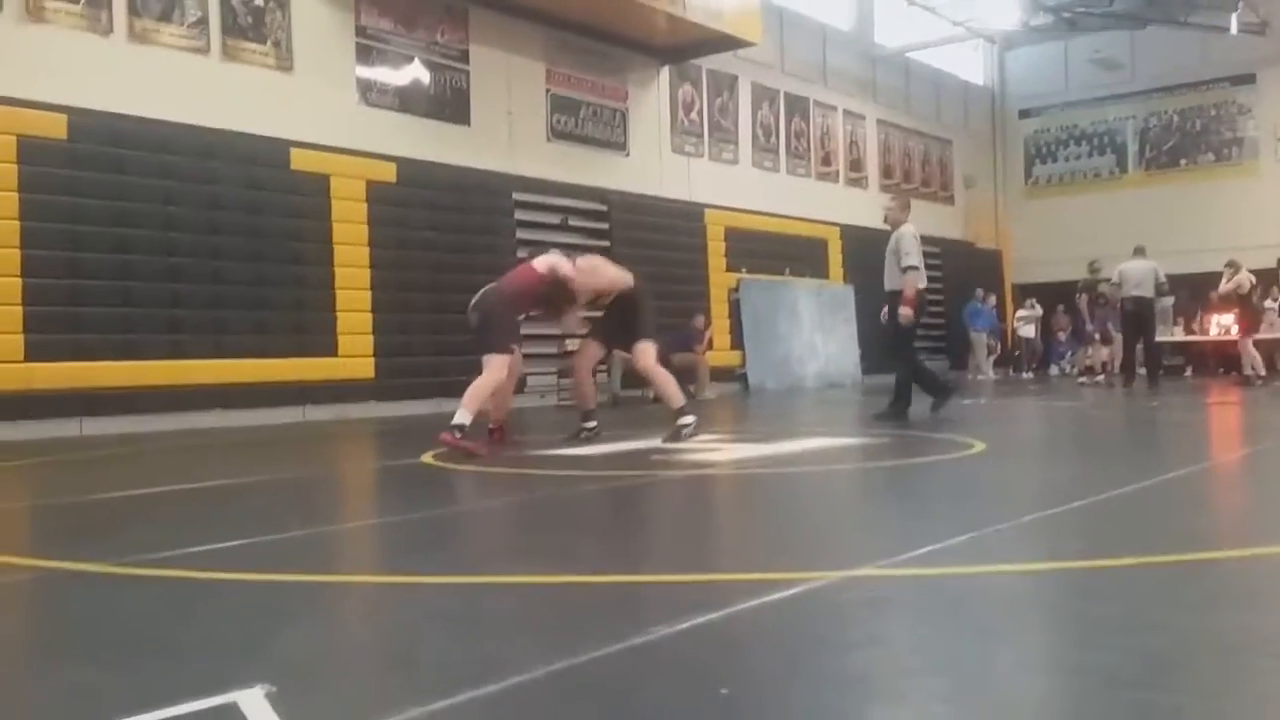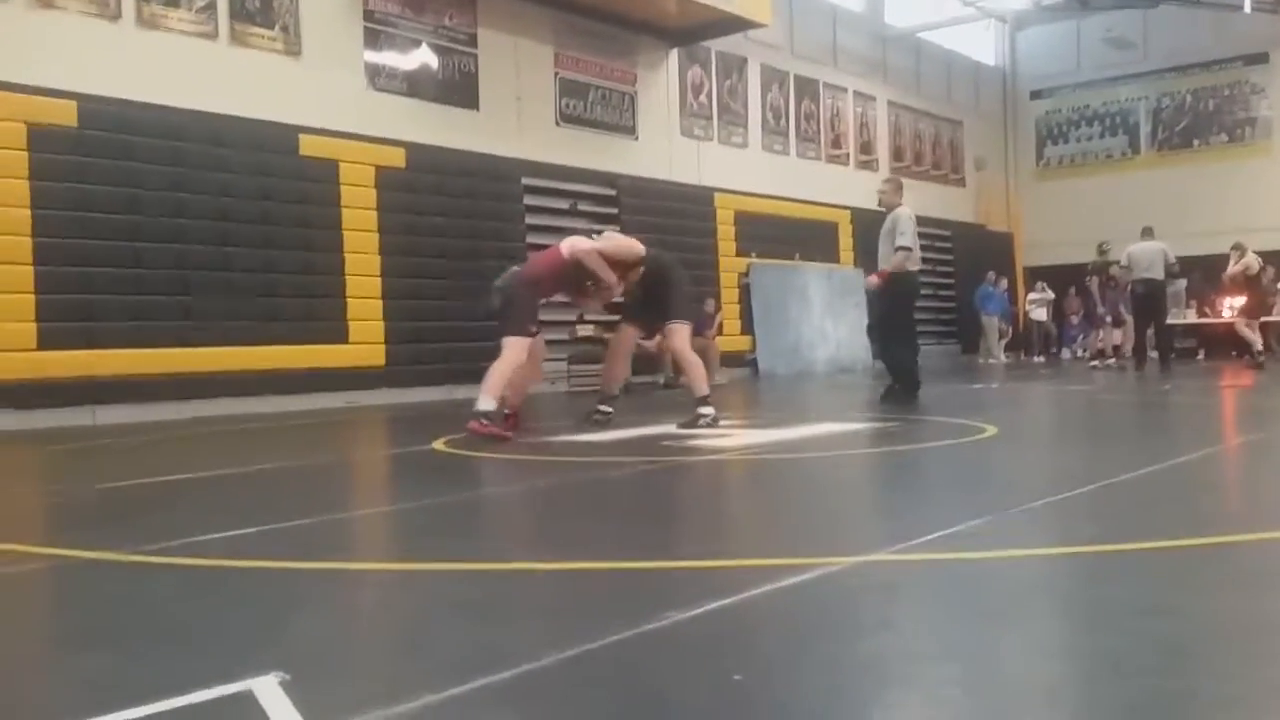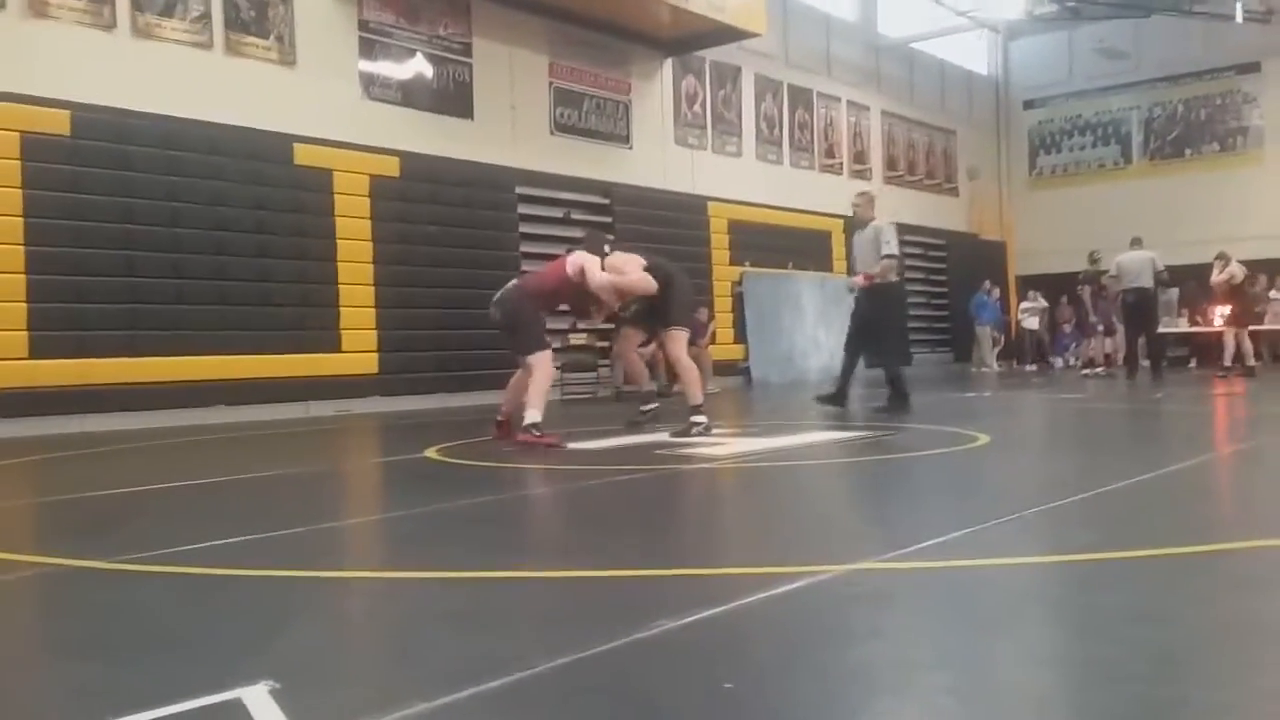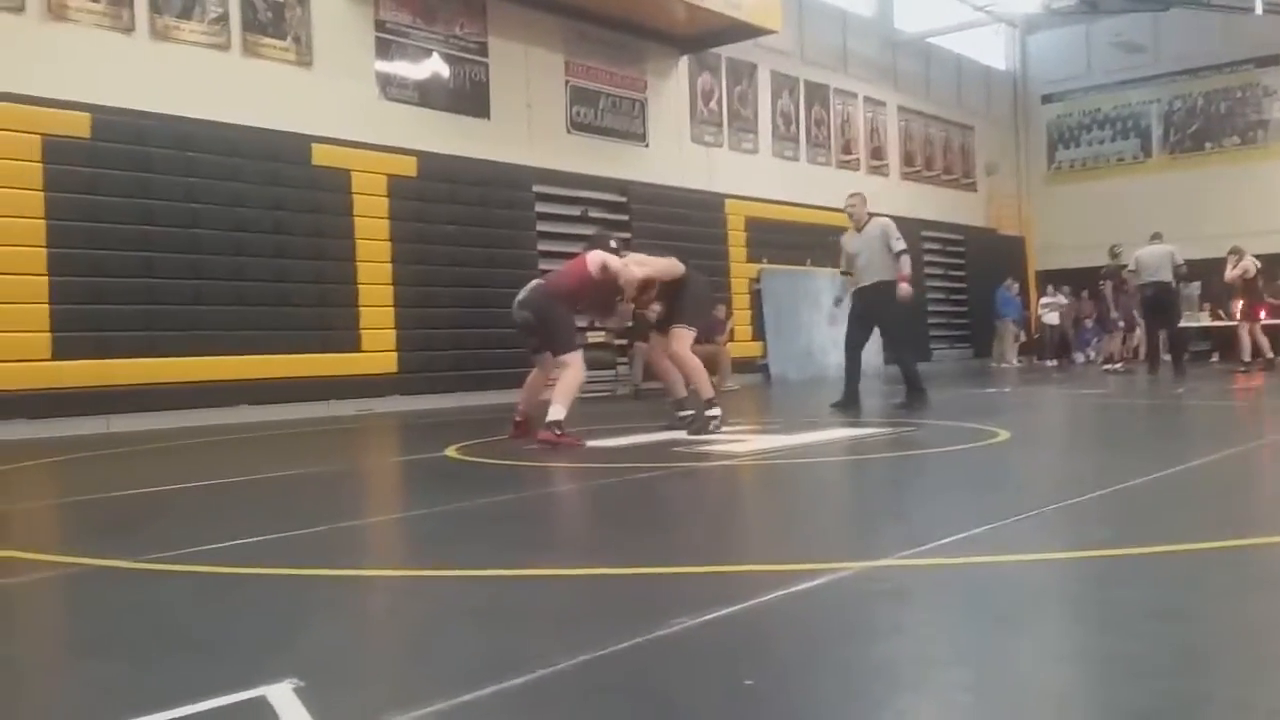
dt=0.2s
person 1, frame 1
left shoulder: (905, 234)
right shoulder: (898, 234)
left elbow: (912, 269)
left wrist: (906, 303)
right wrist: (891, 304)
left hip: (905, 300)
right hip: (899, 299)
left knee: (901, 353)
right knee: (903, 353)
left ankle: (899, 406)
right ankle: (939, 389)
person 1, frame 2
left shoulder: (903, 215)
right shoulder: (891, 217)
left elbow: (904, 251)
left wrist: (879, 275)
left hip: (900, 281)
right hip: (892, 281)
left knee: (902, 336)
right knee: (883, 333)
left ankle: (908, 388)
right ankle: (900, 381)
person 1, frame 3
left shoulder: (882, 227)
right shoulder: (857, 235)
left elbow: (891, 260)
left wrist: (866, 277)
left hip: (883, 292)
right hip: (865, 295)
left knee: (886, 347)
right knee: (853, 344)
left ankle: (899, 398)
right ankle: (840, 393)
person 1, frame 4
left shoulder: (884, 225)
right shoulder: (846, 239)
left elbow: (903, 253)
right elbow: (847, 273)
left wrist: (905, 280)
right wrist: (838, 299)
left hip: (886, 292)
right hip: (861, 295)
left knee: (896, 343)
right knee: (852, 346)
left ankle: (916, 392)
right ankle: (851, 397)
person 2, frame 1
right shoulder: (554, 262)
right elbow: (569, 274)
left hip: (487, 307)
right hip: (497, 308)
left knee: (513, 369)
right knee: (496, 373)
left ankle: (496, 428)
right ankle: (456, 431)
person 2, frame 2
left shoulder: (574, 275)
right shoulder: (580, 244)
left elbow: (587, 303)
right elbow: (585, 251)
left wrist: (608, 288)
right wrist: (612, 279)
left hip: (516, 290)
right hip: (518, 291)
left knee: (536, 354)
right knee: (515, 355)
left ankle: (511, 414)
right ankle: (482, 417)
person 2, frame 3
right shoulder: (590, 261)
left elbow: (591, 316)
right elbow: (599, 284)
left wrist: (606, 306)
right wrist: (611, 300)
left hip: (508, 302)
right hip: (521, 305)
left knee: (530, 368)
right knee: (544, 370)
left ankle: (503, 424)
right ankle: (531, 429)
person 2, frame 4
left shoulder: (581, 267)
right shoulder: (603, 258)
right elbow: (629, 277)
left hip: (525, 302)
right hip: (548, 304)
left knee: (545, 366)
right knee: (575, 368)
left ankle: (520, 422)
right ankle: (553, 427)
person 3, frame 1
left shoulder: (587, 266)
left elbow: (625, 279)
left wrist: (588, 282)
left hip: (636, 307)
right hip: (613, 312)
left knee: (644, 363)
right knee: (581, 363)
left ankle: (686, 419)
right ankle: (589, 424)
person 3, frame 2
left shoulder: (607, 241)
left elbow: (636, 250)
left hip: (671, 283)
right hip: (646, 290)
left knee: (677, 345)
right knee: (619, 346)
left ankle: (707, 411)
right ankle: (604, 407)
person 3, frame 3
left shoulder: (614, 263)
right shoulder: (605, 265)
left elbow: (649, 286)
left wrist: (609, 280)
left hip: (674, 289)
right hip: (654, 298)
left knee: (675, 352)
right knee: (624, 345)
left ankle: (699, 418)
right ankle: (649, 404)
person 3, frame 4
left shoulder: (630, 265)
left elbow: (677, 267)
left wrist: (643, 273)
left hip: (691, 289)
right hip: (674, 296)
left knee: (677, 349)
right knee: (655, 353)
left ankle: (713, 412)
right ankle: (685, 413)
